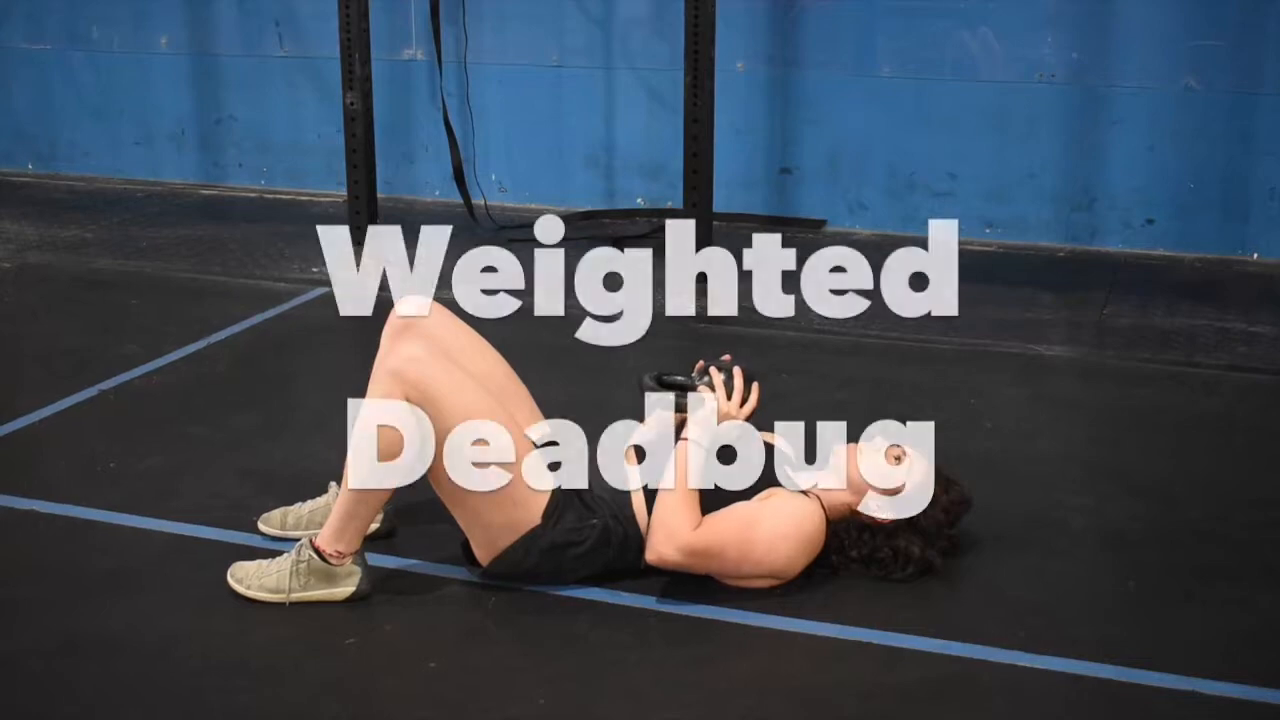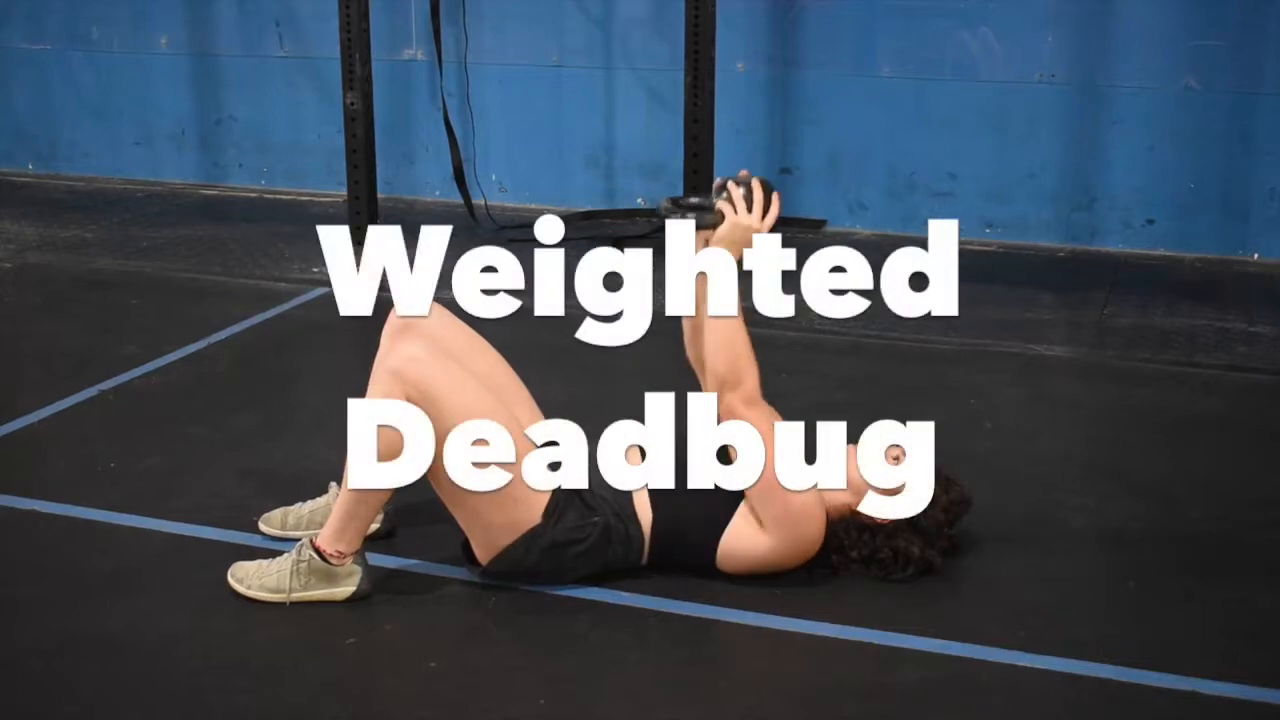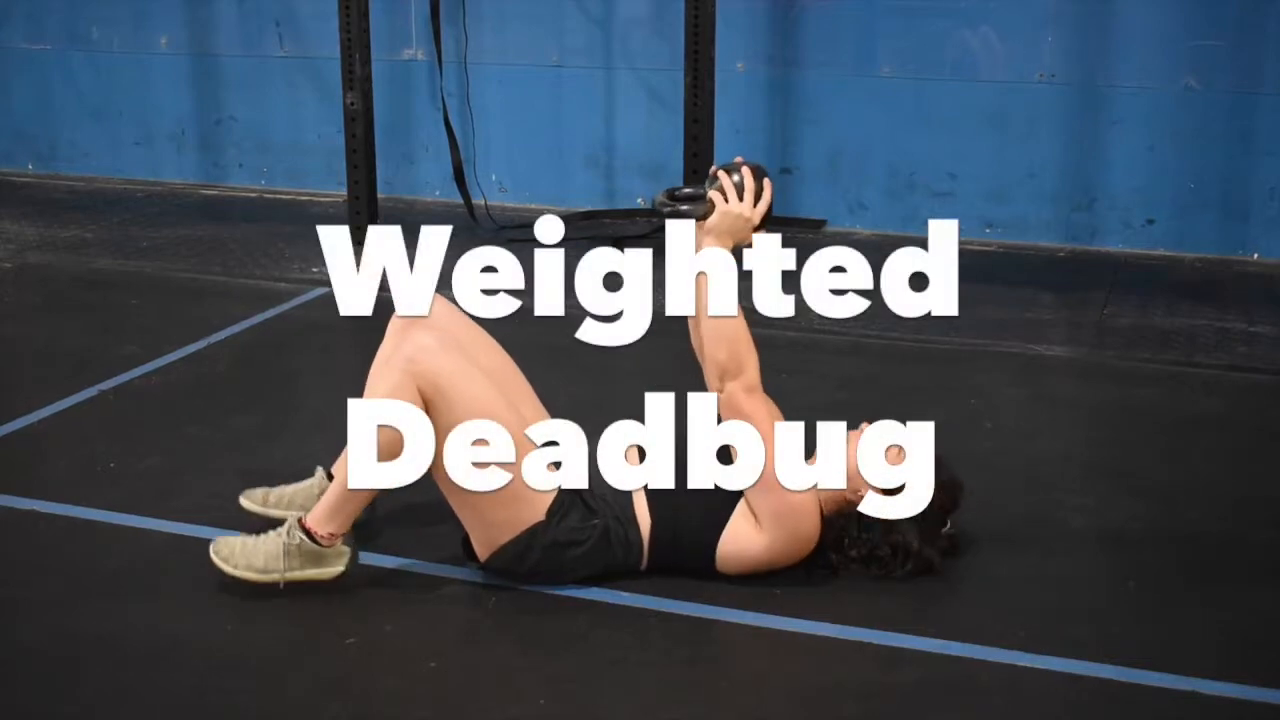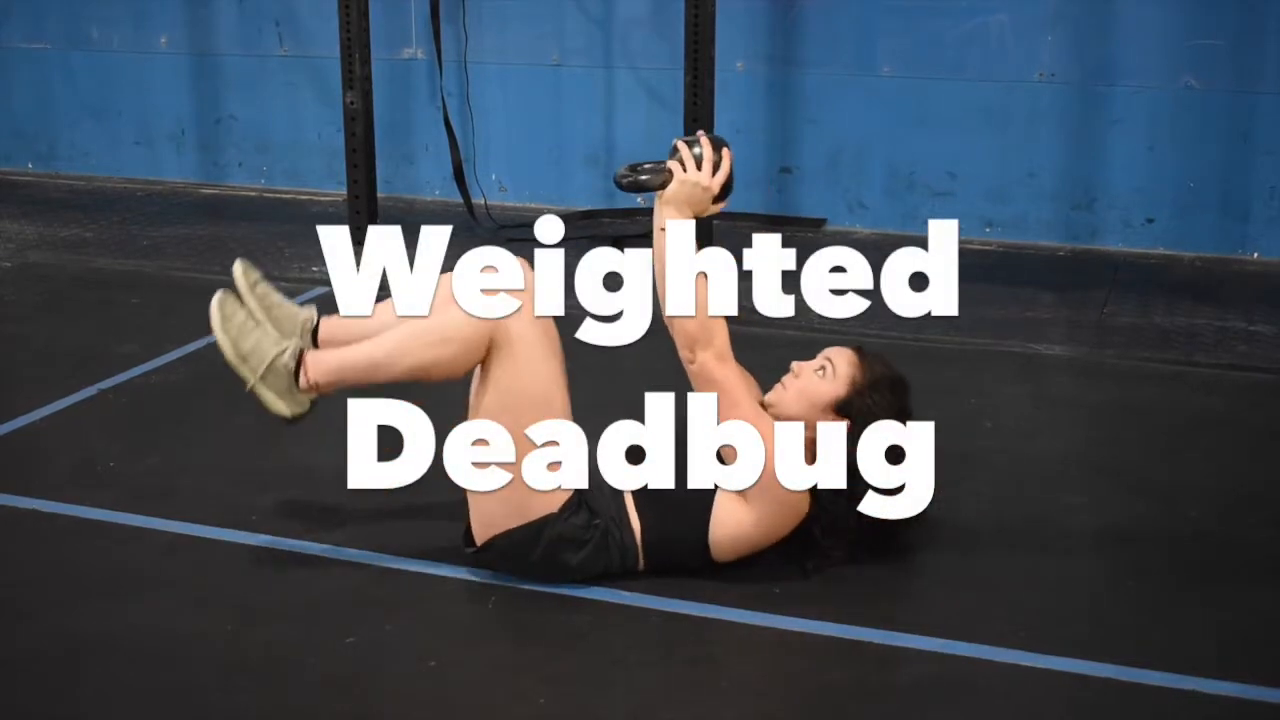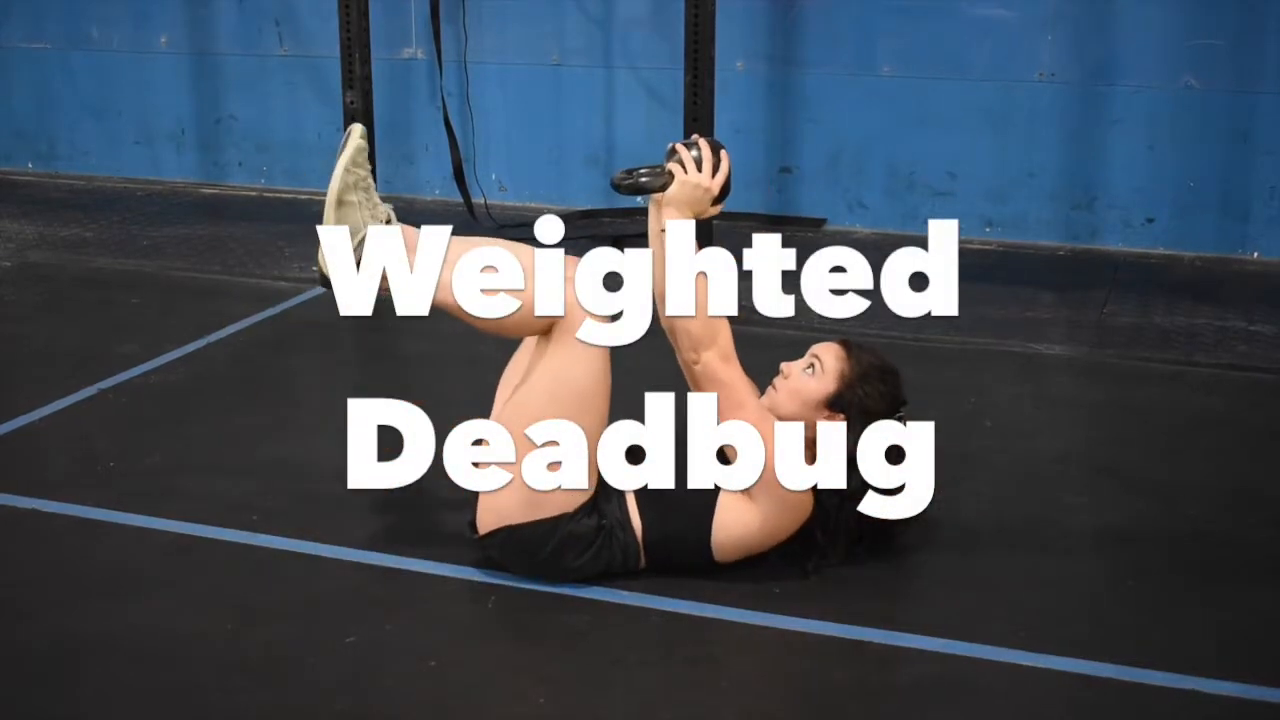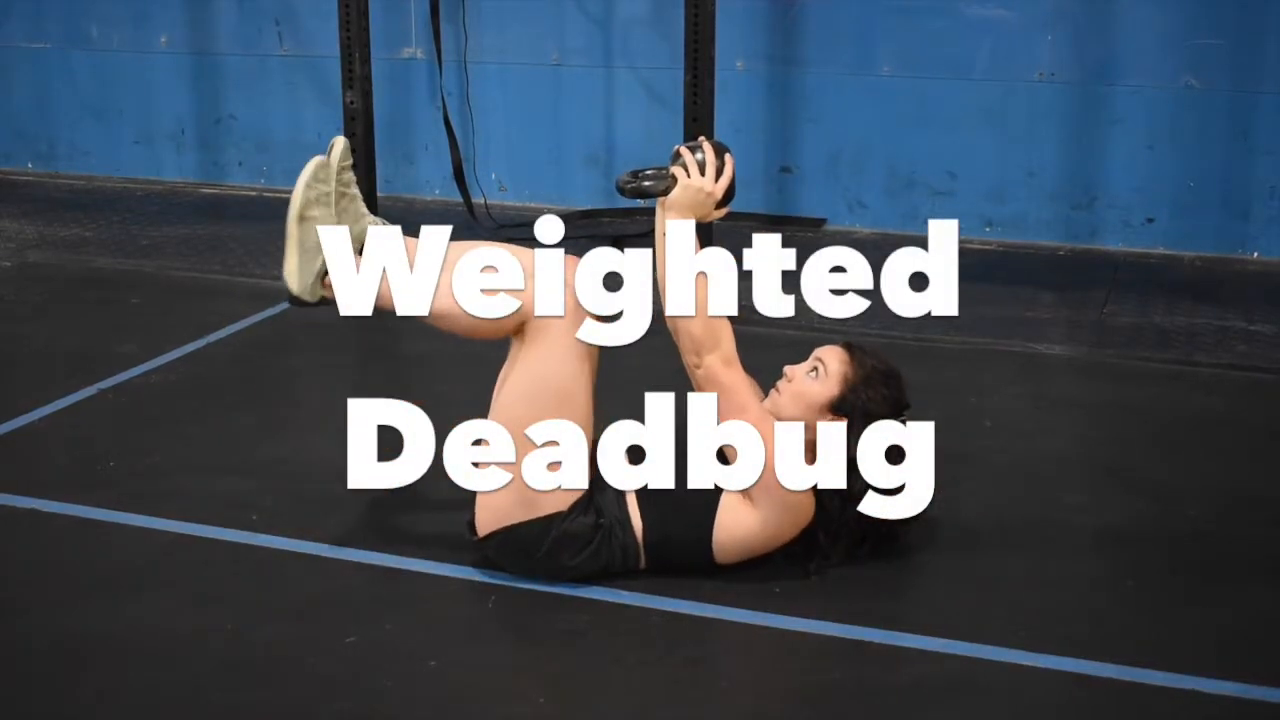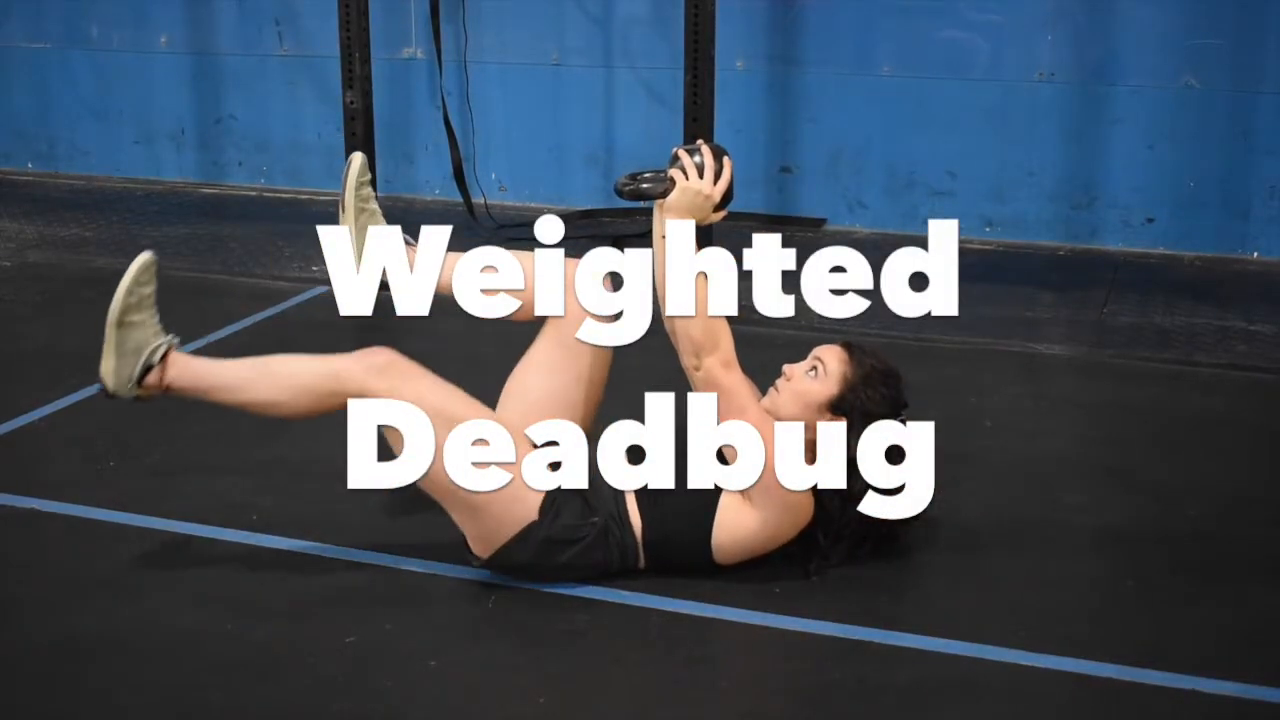
dt=0.5s
person 1, frame 1
left shoulder: (798, 530)
right shoulder: (788, 471)
left elbow: (667, 544)
left wrist: (697, 432)
left hip: (549, 531)
left knee: (407, 367)
right knee: (414, 317)
left ankle: (330, 558)
right ankle: (356, 501)
person 1, frame 2
left shoulder: (798, 527)
left elbow: (736, 397)
right elbow: (706, 365)
left wrist: (728, 257)
right wrist: (705, 249)
left hip: (553, 533)
right hip: (564, 475)
left knee: (406, 366)
right knee: (414, 322)
left ankle: (330, 559)
right ankle: (358, 500)
person 1, frame 3
left shoulder: (794, 526)
right shoulder: (786, 468)
left elbow: (736, 386)
right elbow: (715, 364)
left wrist: (719, 247)
right wrist: (700, 240)
left hip: (551, 534)
right hip: (561, 483)
left knee: (420, 358)
right knee: (422, 313)
left ankle: (318, 538)
right ankle: (341, 484)
person 1, frame 4
left shoulder: (782, 489)
right shoulder: (763, 437)
left elbow: (705, 356)
right elbow: (708, 351)
left wrist: (678, 218)
right wrist: (672, 219)
left hip: (551, 539)
right hip: (564, 500)
left knee: (510, 305)
right knee: (504, 284)
left ankle: (300, 372)
right ankle: (311, 338)
person 1, frame 5
left shoulder: (787, 491)
right shoulder: (770, 445)
left elbow: (705, 357)
right elbow: (691, 338)
left wrist: (676, 222)
right wrist: (665, 219)
left hip: (545, 534)
right hip: (544, 506)
left knee: (574, 295)
right knee: (569, 286)
person 1, frame 6
left shoulder: (787, 494)
right shoulder: (769, 453)
left elbow: (709, 362)
right elbow: (702, 350)
left wrist: (677, 221)
right wrist: (670, 219)
left hip: (551, 533)
right hip: (570, 498)
left knee: (543, 294)
right knee: (561, 279)
left ankle: (334, 276)
right ankle: (372, 251)
person 1, frame 7
left shoulder: (786, 496)
right shoulder: (765, 448)
left elbow: (706, 364)
right elbow: (710, 358)
left wrist: (678, 224)
right wrist: (673, 224)
left hip: (548, 529)
right hip: (555, 481)
left knee: (372, 372)
left ankle: (158, 367)
right ankle: (396, 261)
